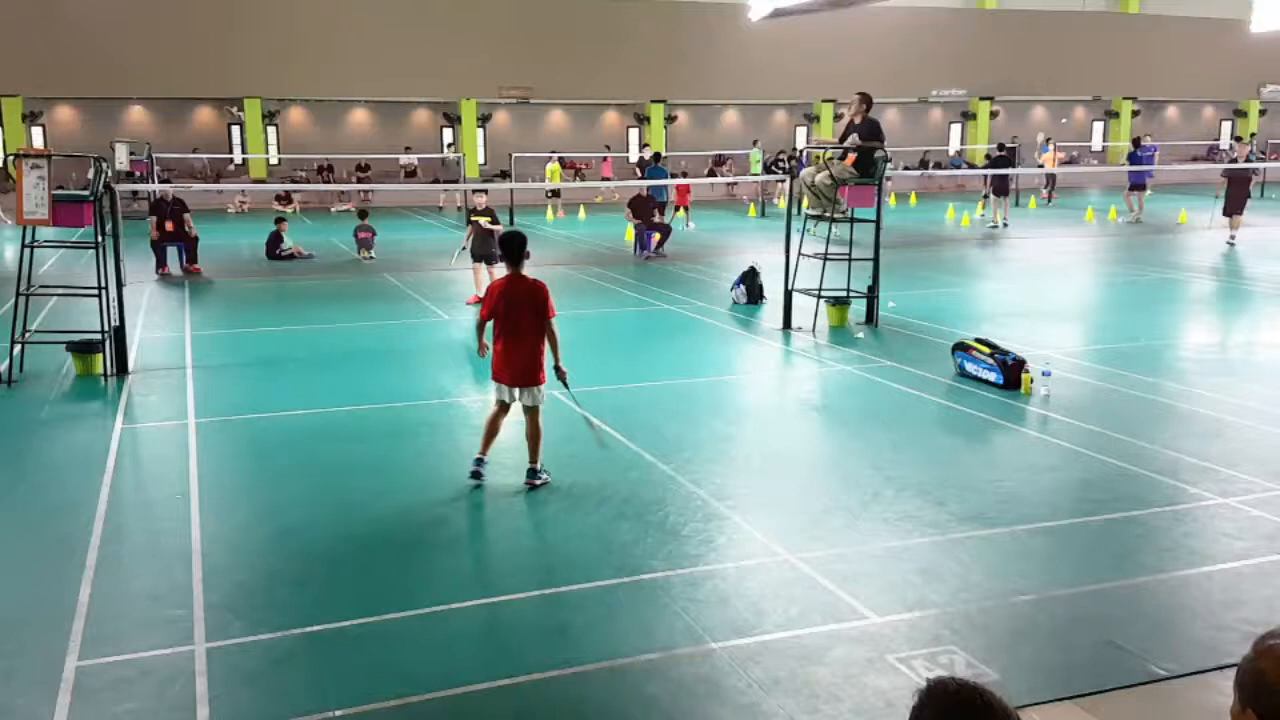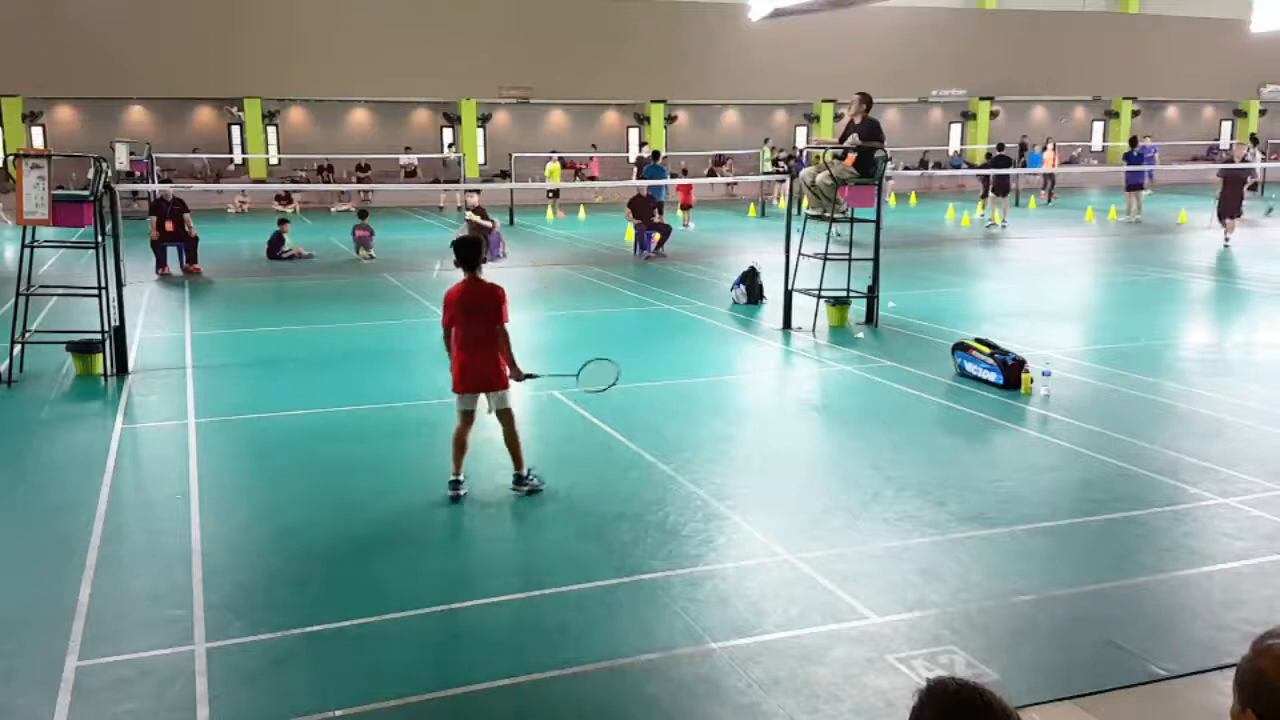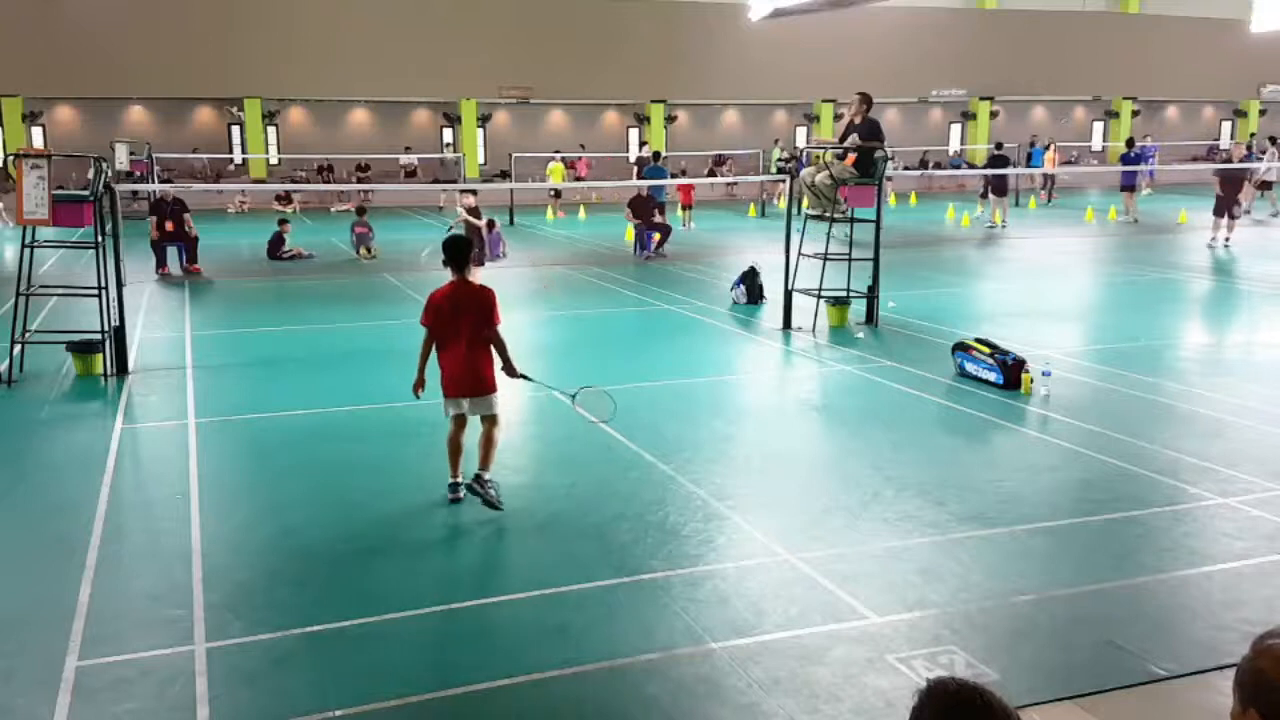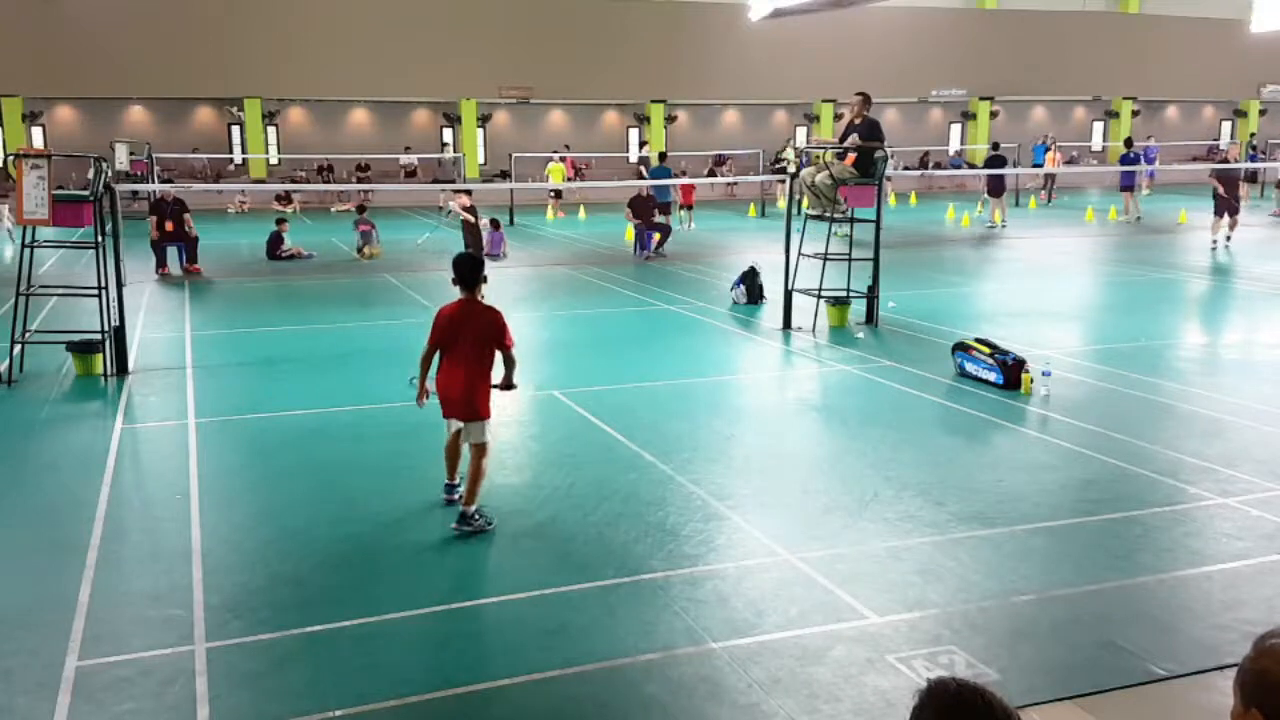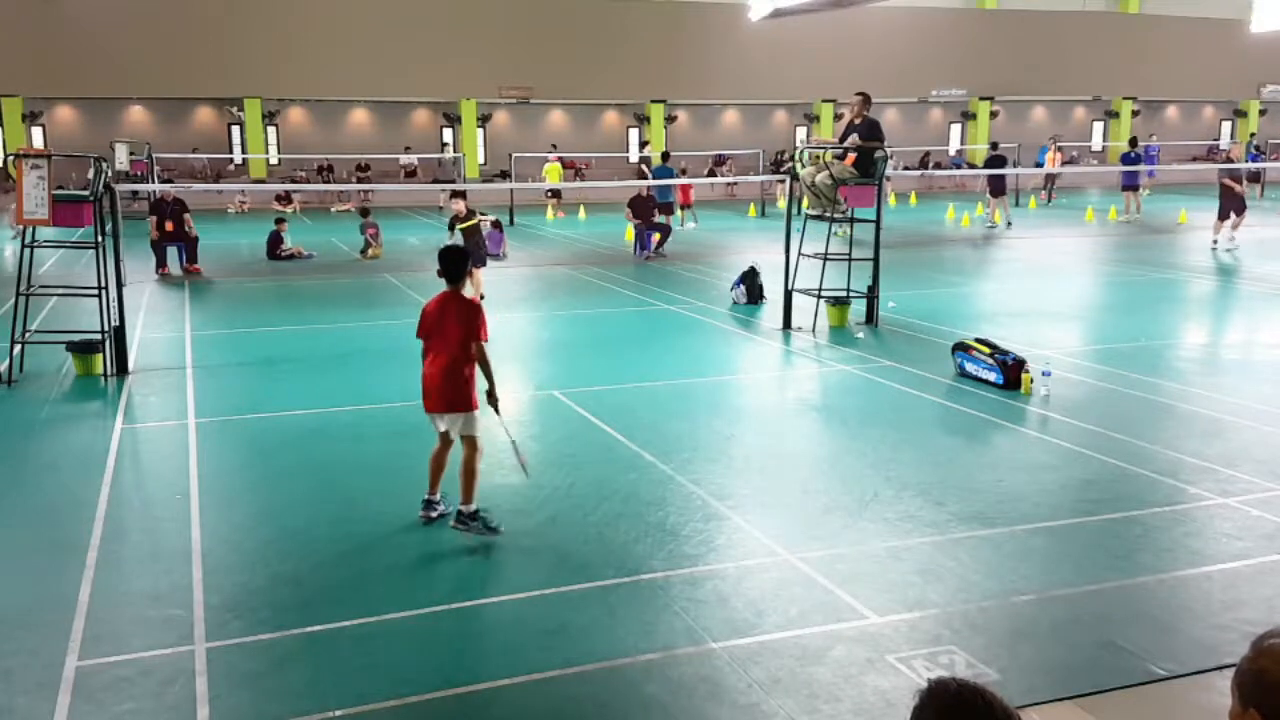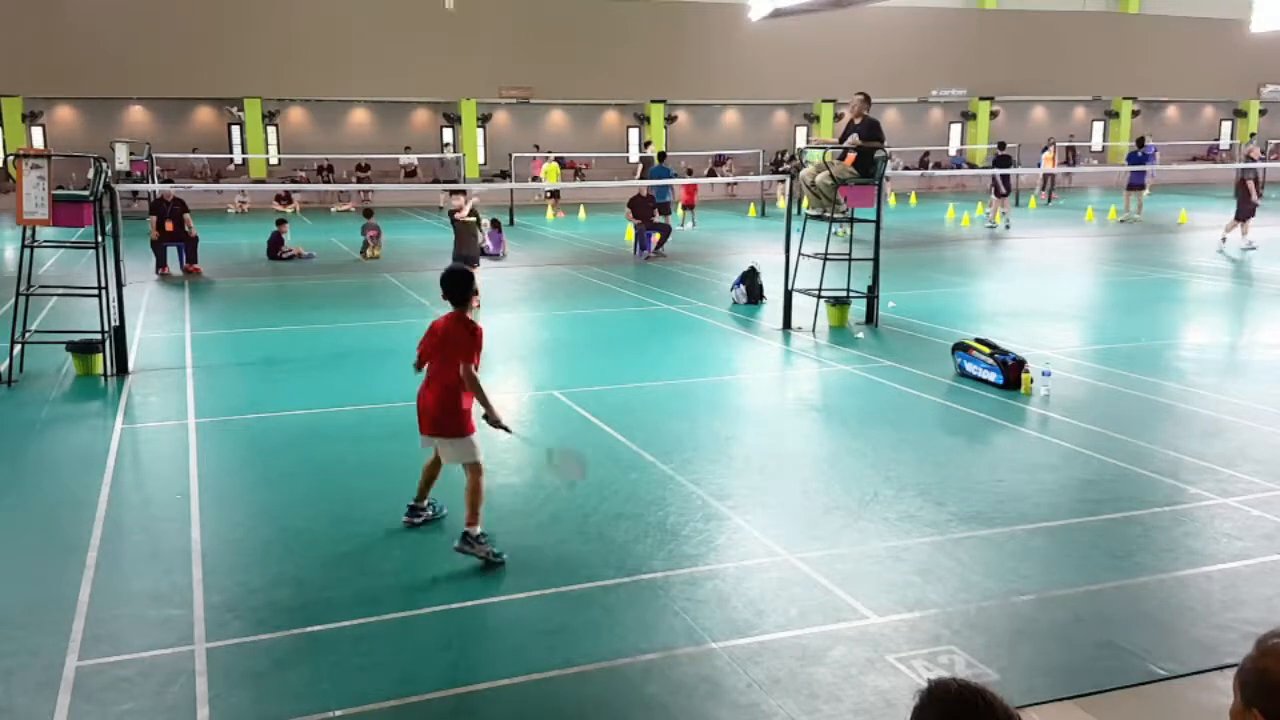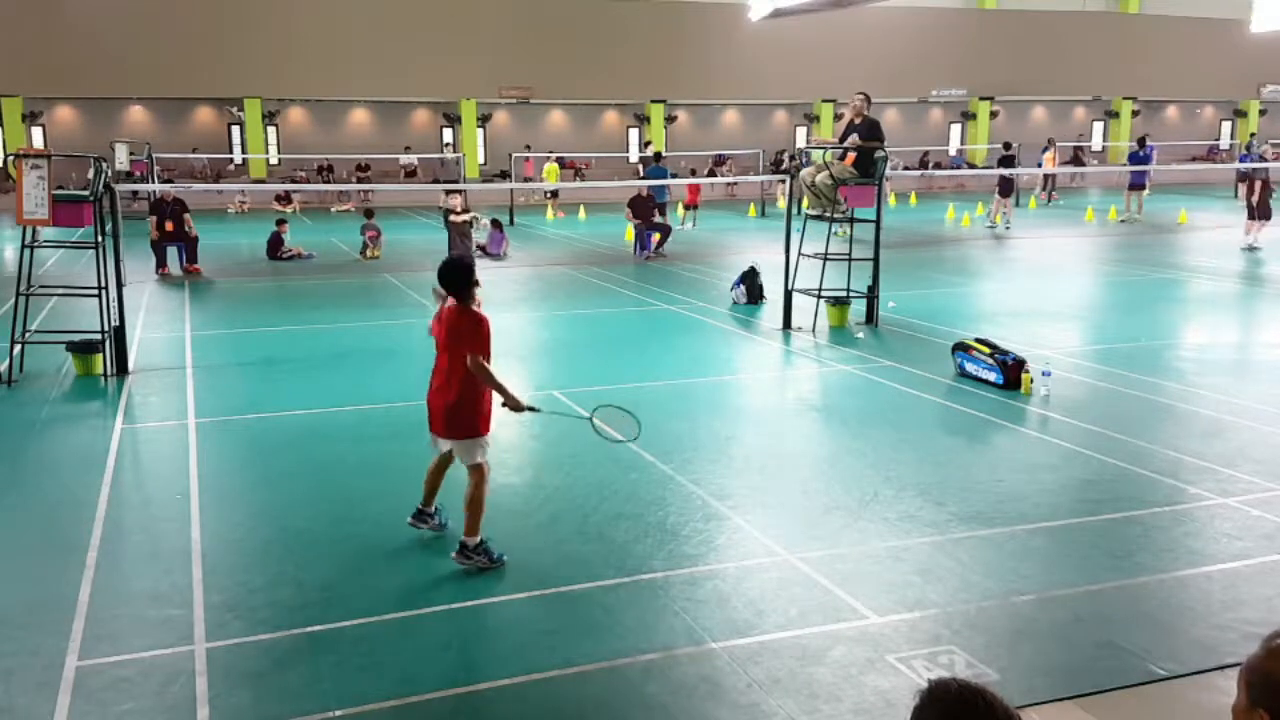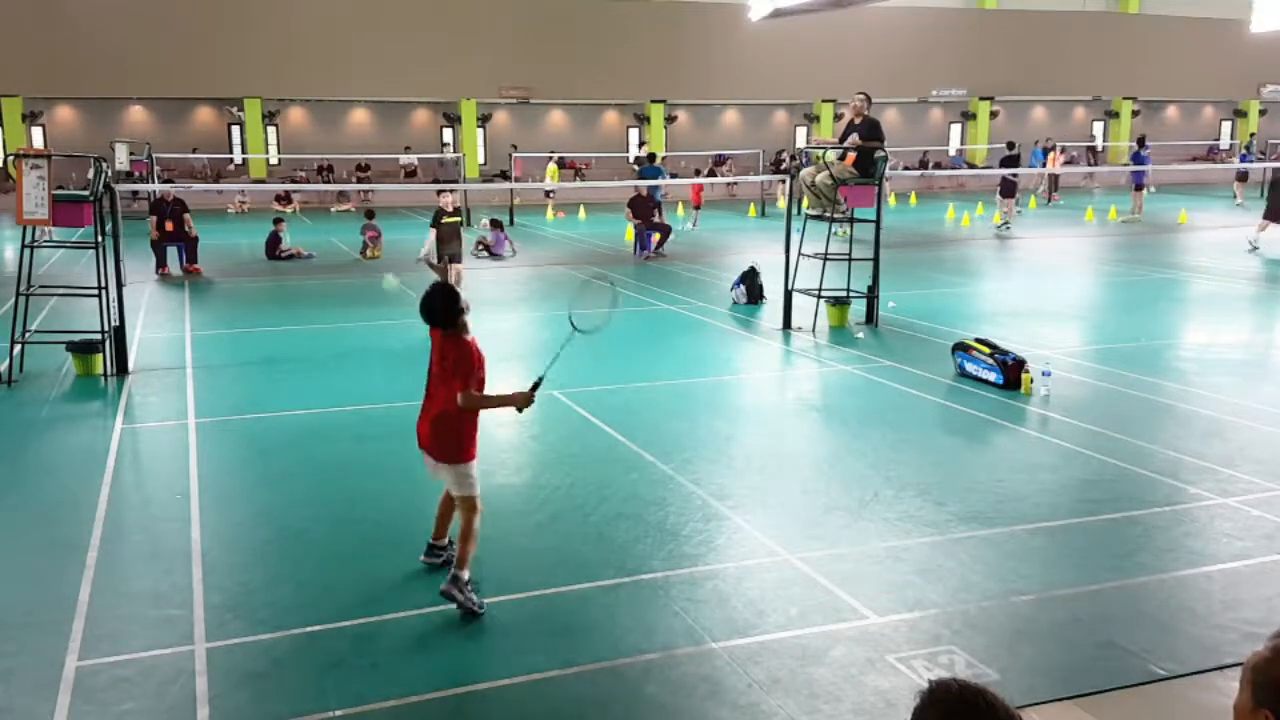
dt=0.3s
person 1, frame 1
left shoulder: (494, 289)
right shoulder: (538, 289)
left elbow: (481, 323)
right elbow: (549, 328)
left wrist: (480, 343)
right wrist: (557, 362)
left hip: (503, 362)
right hip: (531, 364)
left knee: (500, 409)
right knee: (533, 416)
left ankle: (480, 460)
right ankle: (534, 471)
person 1, frame 2
left shoulder: (452, 295)
right shoulder: (495, 292)
left elbow: (447, 334)
right elbow: (500, 333)
left wrist: (454, 359)
right wrist: (513, 365)
left hip: (464, 371)
right hip: (492, 370)
left knee: (464, 423)
right knee: (507, 421)
left ankle: (456, 480)
right ankle: (521, 476)
person 1, frame 3
left shoulder: (437, 297)
right shoulder: (485, 295)
left elbow: (429, 339)
right elbow: (495, 337)
left wrist: (420, 374)
right wrist: (509, 363)
left hip: (451, 374)
right hip: (480, 372)
left knee: (457, 426)
right knee: (491, 424)
left ankle: (455, 484)
right ankle: (483, 477)
person 1, frame 4
left shoulder: (445, 314)
right shoulder: (493, 317)
left elbow: (428, 353)
right elbow: (509, 357)
left wrist: (422, 384)
right wrist: (508, 378)
left hip: (447, 390)
right hip: (475, 393)
left knee: (455, 435)
right knee: (479, 452)
left ankle: (451, 485)
right ankle: (467, 512)
person 1, frame 5
left shoulder: (430, 307)
right shoulder: (472, 308)
left elbow: (424, 349)
right elbow: (478, 351)
right wrist: (492, 387)
left hip: (432, 386)
right hip: (458, 386)
left knee: (443, 442)
right knee: (471, 446)
left ankle: (431, 502)
right ankle: (467, 510)
person 1, frame 6
left shoulder: (437, 325)
right shoulder: (472, 330)
left elbow: (418, 364)
right elbow: (467, 373)
right wrist: (489, 408)
left hip: (427, 405)
right hip: (452, 410)
left knee: (438, 457)
right knee: (475, 470)
left ankle: (418, 507)
right ankle: (471, 535)
person 1, frame 7
left shoulder: (445, 313)
right shoulder: (477, 322)
right elbow: (476, 367)
left wrist: (445, 298)
right wrist: (507, 396)
left hip: (438, 403)
right hip: (465, 410)
left knee: (444, 458)
right knee: (479, 474)
left ankle: (425, 511)
right ankle: (471, 544)
person 1, frame 8
left shoulder: (439, 331)
right shoulder: (466, 350)
left elbow: (439, 302)
right elbow: (466, 399)
right wrist: (511, 399)
left hip: (431, 429)
right hip: (452, 438)
left knee: (455, 491)
right knee: (470, 509)
left ankle: (437, 546)
right ankle: (458, 579)
